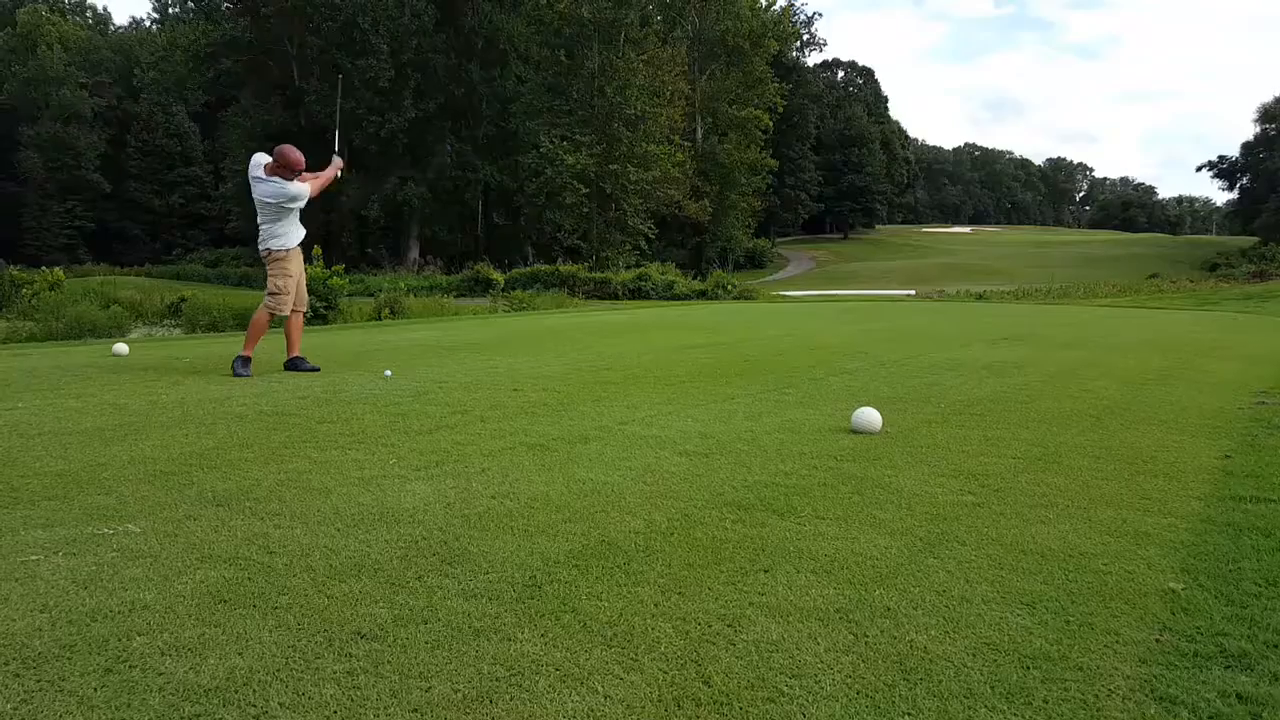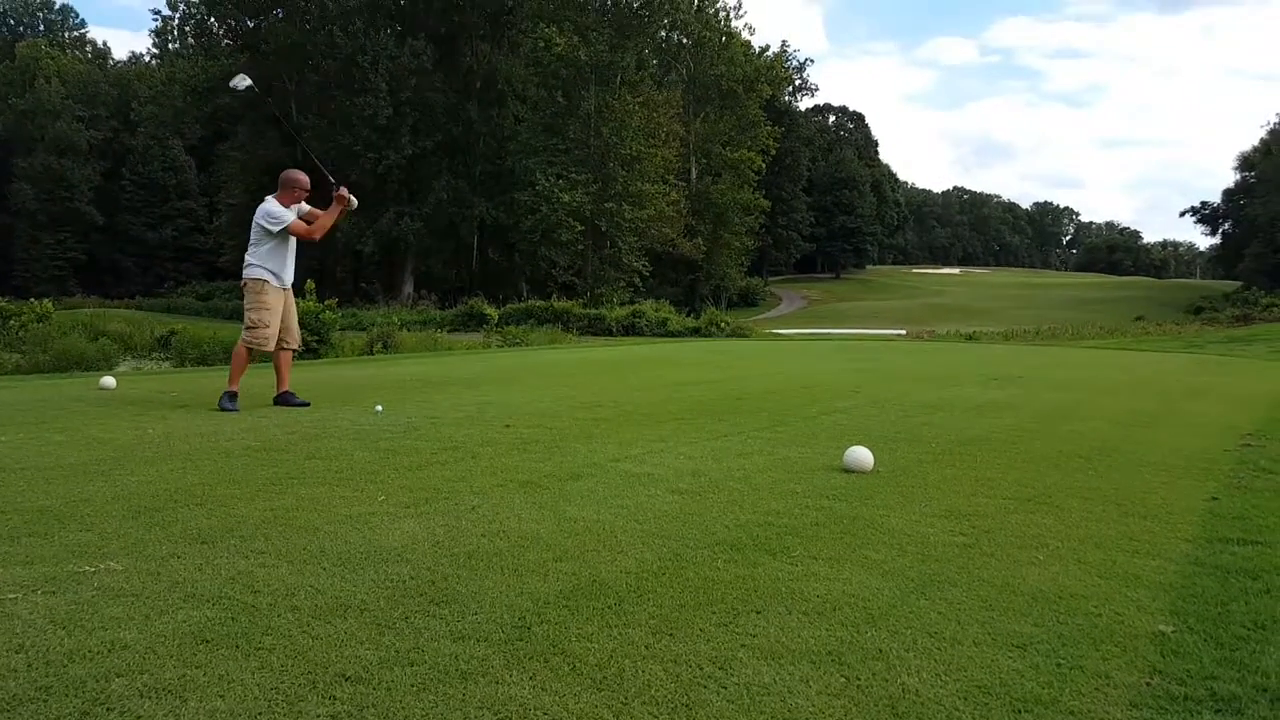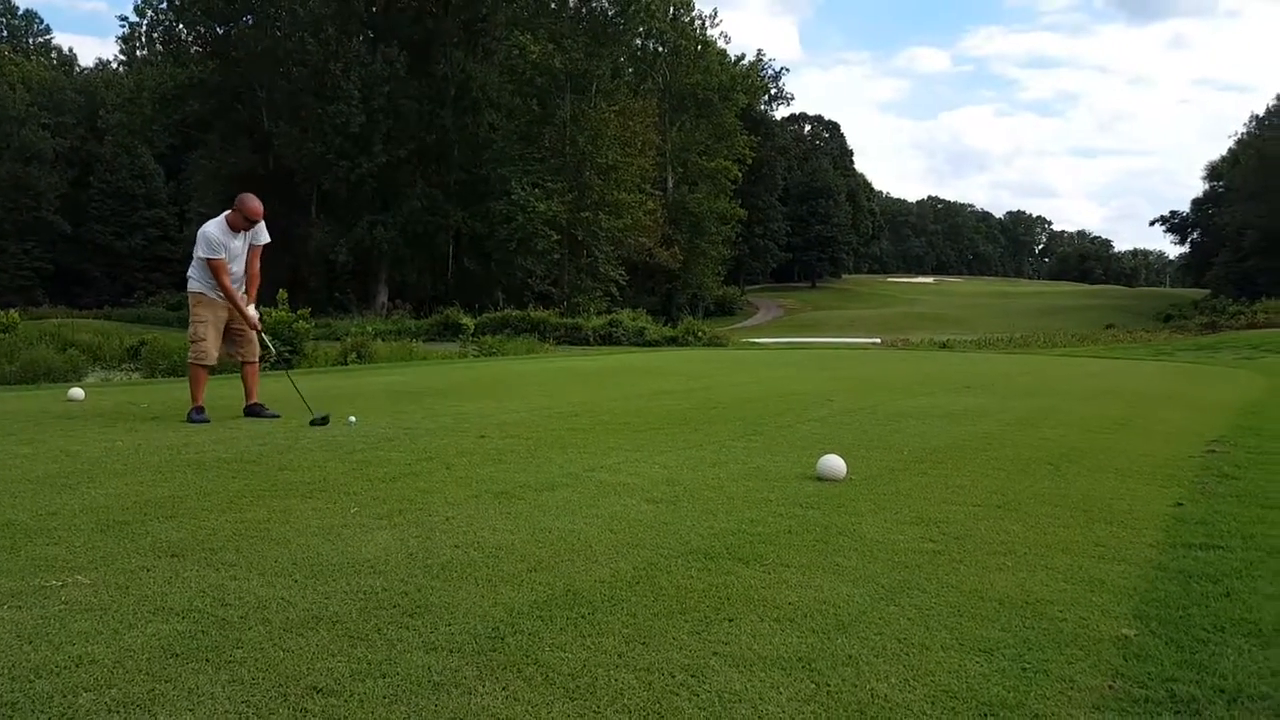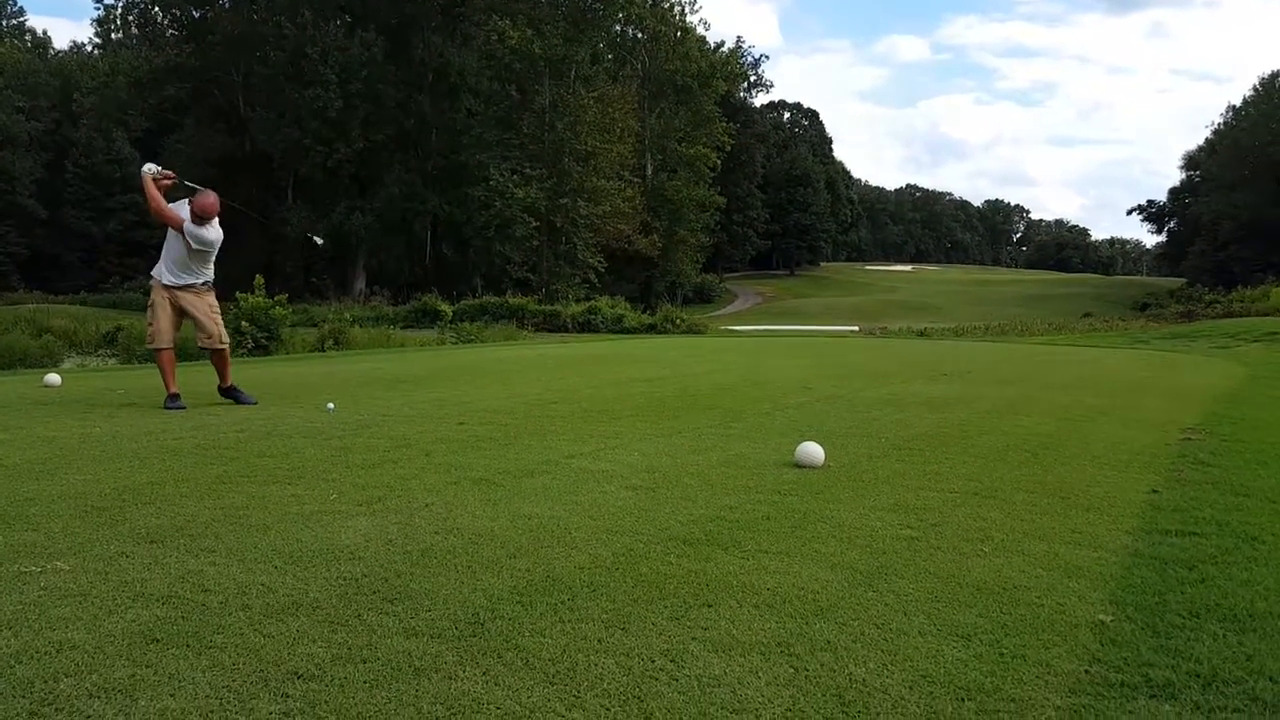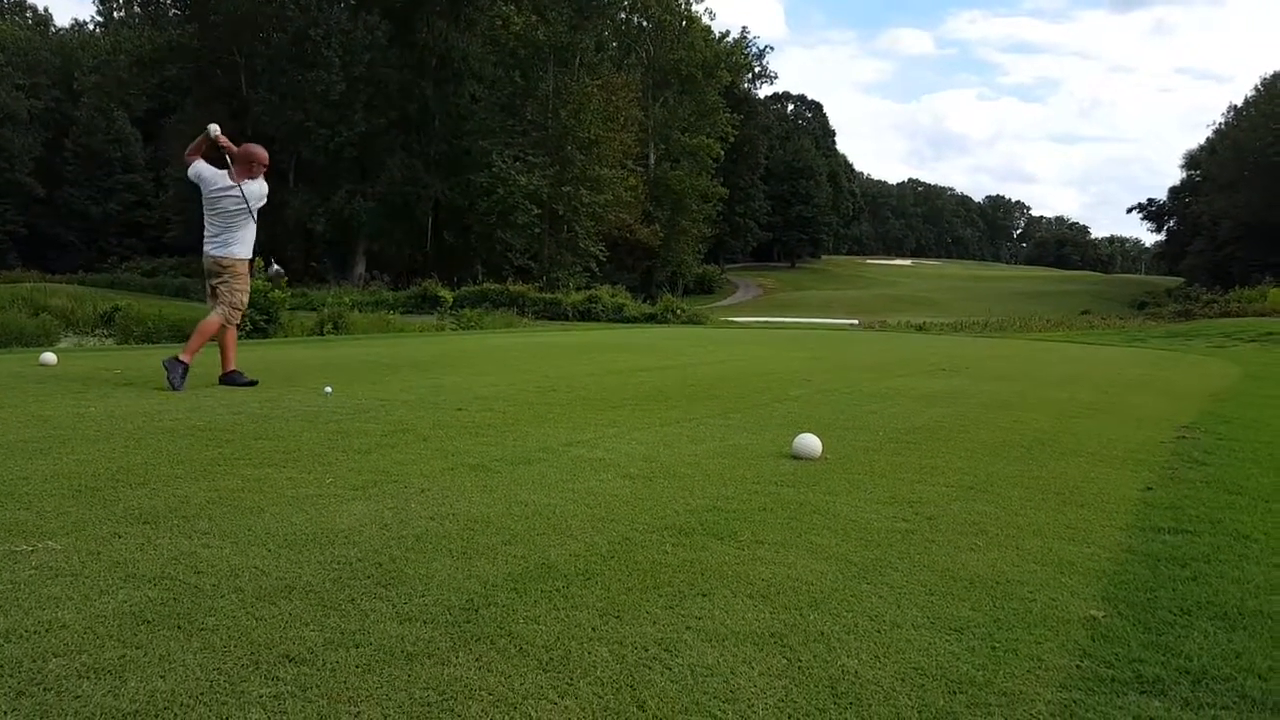
dt=1s
person 1, frame 1
left shoulder: (259, 160)
right shoulder: (285, 191)
left elbow: (302, 180)
right elbow: (314, 188)
left wrist: (319, 175)
right wrist: (334, 166)
left hip: (289, 247)
right hip: (281, 250)
left knee: (297, 304)
right knee: (275, 303)
left ankle: (293, 357)
right ankle: (244, 358)
person 1, frame 2
left shoulder: (290, 204)
right shoulder: (272, 210)
left elbow: (320, 217)
right elbow: (312, 234)
left wrist: (339, 204)
right wrist: (337, 205)
left hip: (282, 282)
right hip: (261, 280)
left knee: (288, 338)
right knee: (255, 336)
left ankle: (283, 392)
right ankle: (230, 392)
person 1, frame 3
left shoulder: (257, 226)
right shoulder: (210, 233)
left elbow: (253, 265)
right elbow: (222, 279)
left wrist: (251, 304)
right wrist: (245, 314)
left hip: (237, 294)
right hip: (206, 294)
left knee: (250, 348)
right knee: (203, 351)
left ankle: (252, 404)
right ankle: (197, 407)
person 1, frame 4
left shoulder: (211, 235)
right shoulder: (183, 206)
right elbow: (157, 212)
left wrist: (147, 179)
right wrist: (159, 187)
left hip: (197, 289)
right hip: (163, 284)
left knee: (216, 337)
right knee: (161, 338)
left ankle: (226, 386)
right ankle: (172, 393)
person 1, frame 5
left shoulder: (209, 177)
right shoulder: (257, 190)
left elbow: (190, 156)
right elbow: (258, 176)
left wrist: (207, 137)
right wrist: (232, 148)
left hip: (212, 256)
right hip: (235, 262)
left knee: (229, 315)
right knee: (224, 313)
left ankle: (229, 371)
right ankle: (181, 360)
